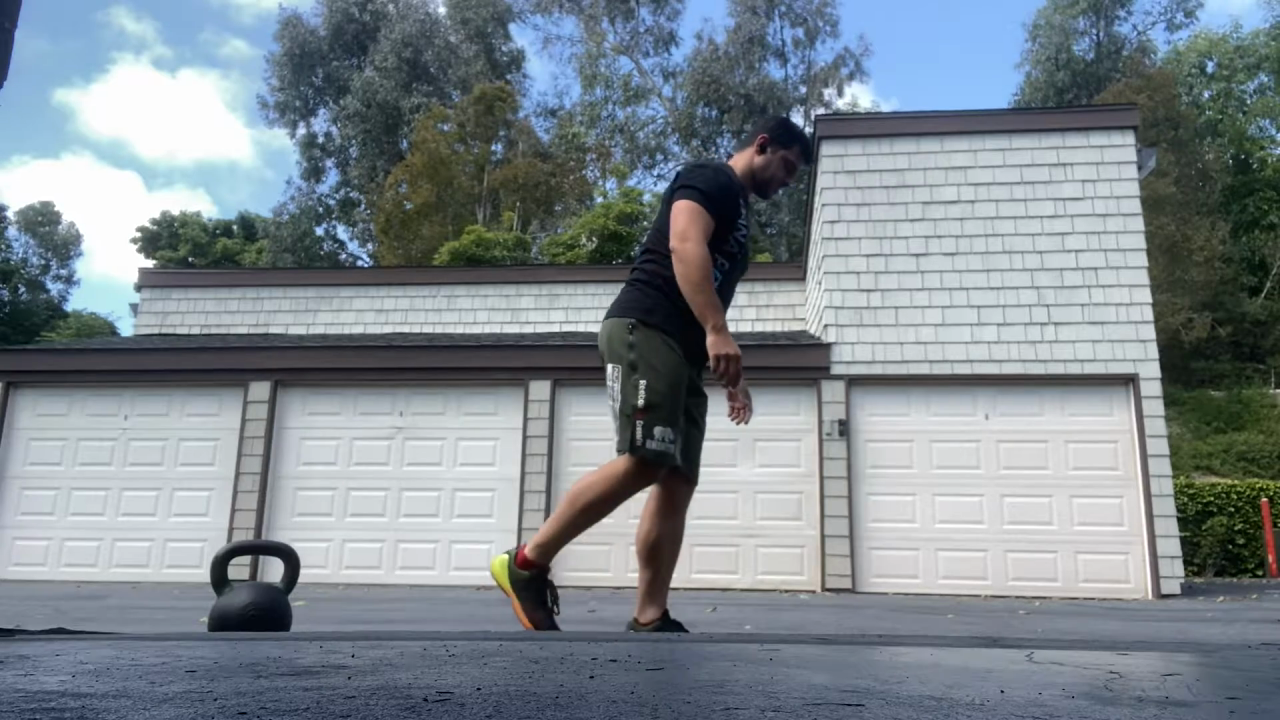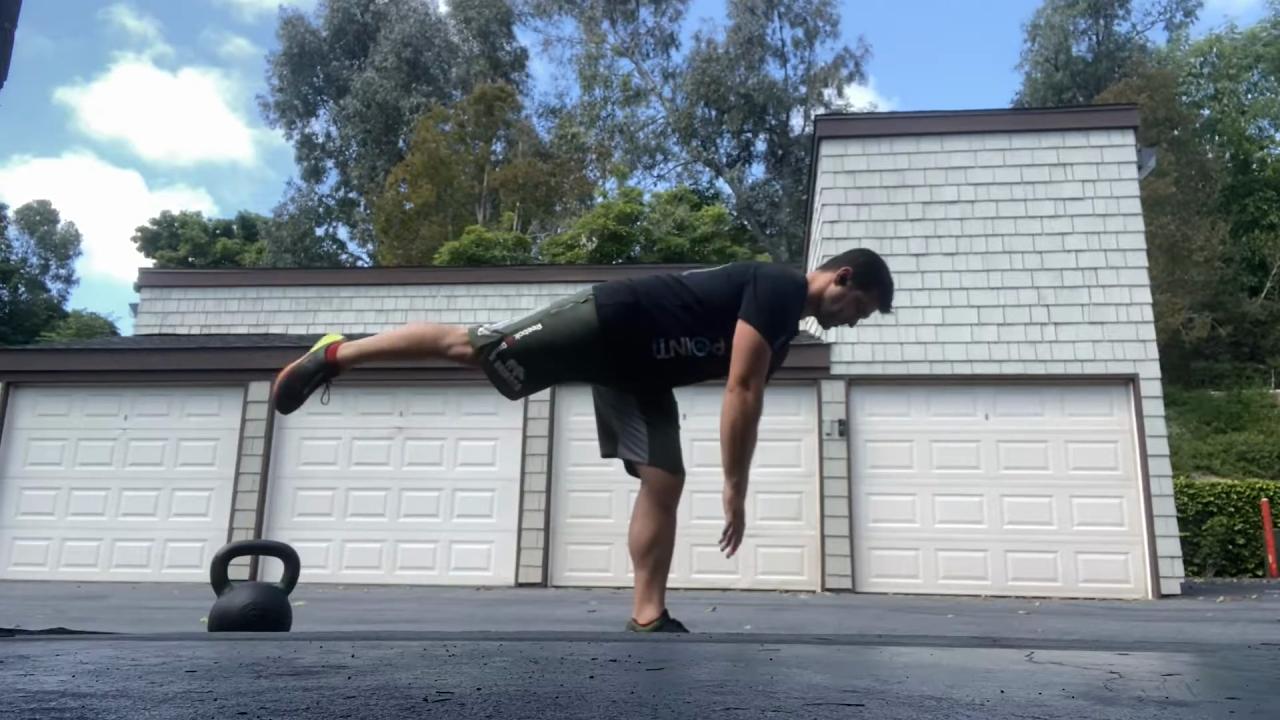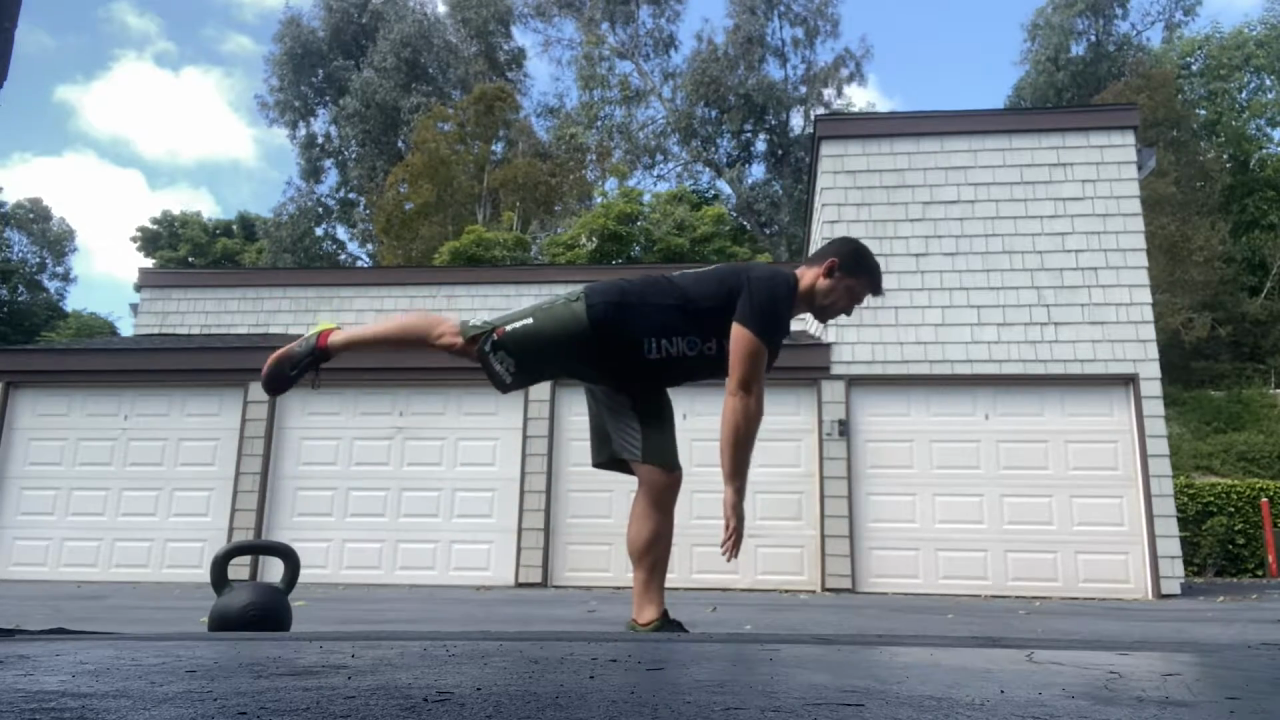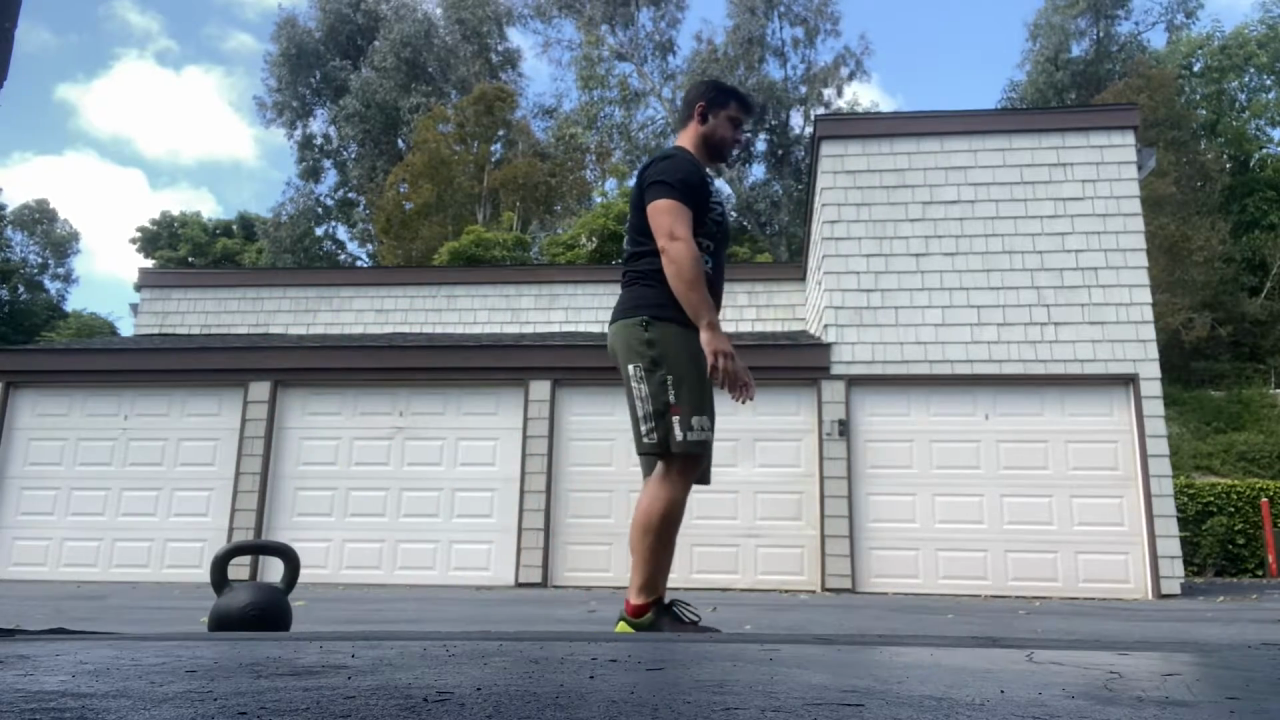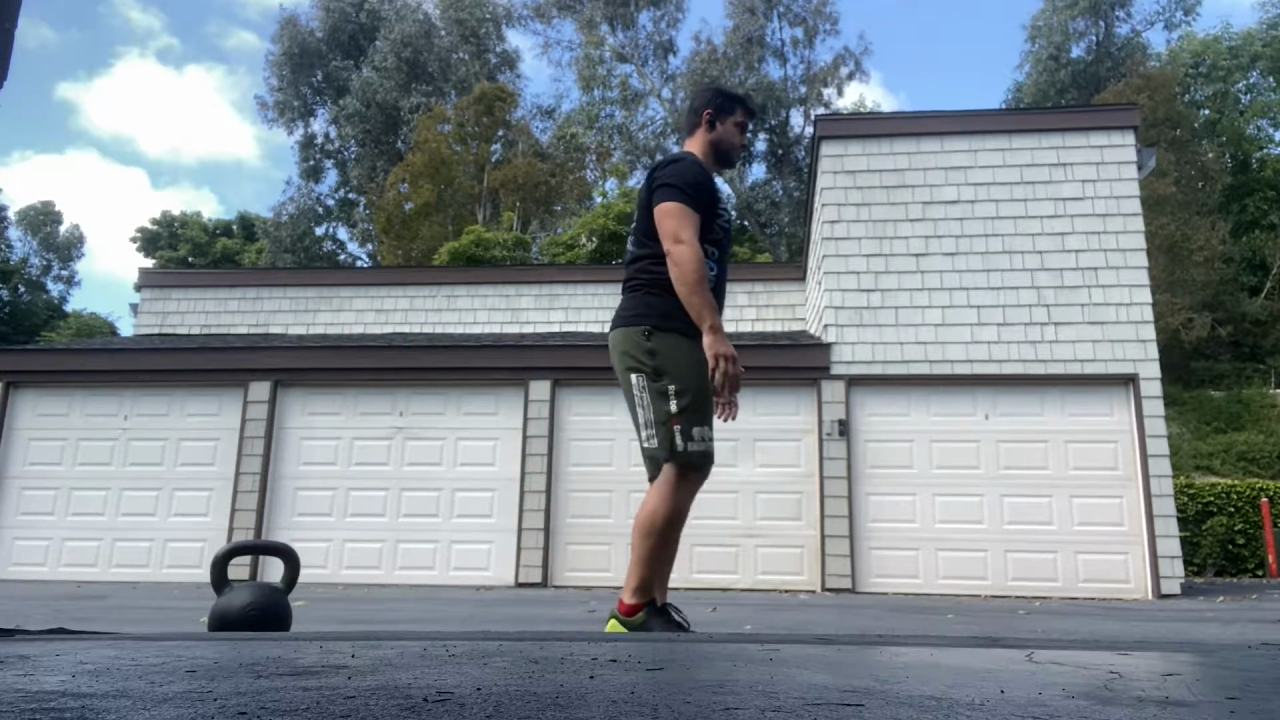
dt=1s
person 1, frame 1
left shoulder: (737, 207)
right shoulder: (709, 179)
right elbow: (686, 247)
left wrist: (731, 373)
right wrist: (717, 333)
left hip: (679, 346)
right hip: (645, 330)
left knee: (678, 481)
right knee: (643, 464)
left ankle: (650, 616)
right ankle: (527, 563)
person 1, frame 2
left shoulder: (782, 330)
right shoulder: (777, 287)
left elbow: (747, 402)
right elbow: (739, 391)
left wrist: (737, 491)
right wrist: (733, 487)
left hip: (639, 370)
right hip: (604, 325)
left knee: (663, 482)
right knee: (468, 346)
left ankle: (648, 614)
right ankle: (336, 356)
person 1, frame 3
left shoulder: (774, 319)
right shoulder: (770, 288)
left elbow: (746, 401)
right elbow: (740, 397)
left wrist: (733, 488)
right wrist: (734, 491)
left hip: (630, 369)
right hip: (595, 325)
left knee: (661, 481)
right knee: (455, 337)
left ankle: (648, 614)
right ankle: (324, 343)
person 1, frame 4
left shoulder: (700, 183)
right shoulder: (671, 168)
right elbow: (675, 247)
left wrist: (722, 352)
right wrist: (711, 331)
left hip: (679, 336)
right hip: (655, 326)
left knee: (674, 471)
right knee: (677, 464)
left ankle: (653, 608)
right ankle: (640, 608)
person 1, frame 5
left shoulder: (701, 187)
right shoulder: (682, 171)
right elbow: (680, 251)
left wrist: (714, 361)
right wrist: (714, 332)
left hip: (675, 341)
right hip: (656, 334)
left knee: (679, 473)
right knee: (681, 467)
left ankle: (651, 608)
right ankle: (633, 608)
